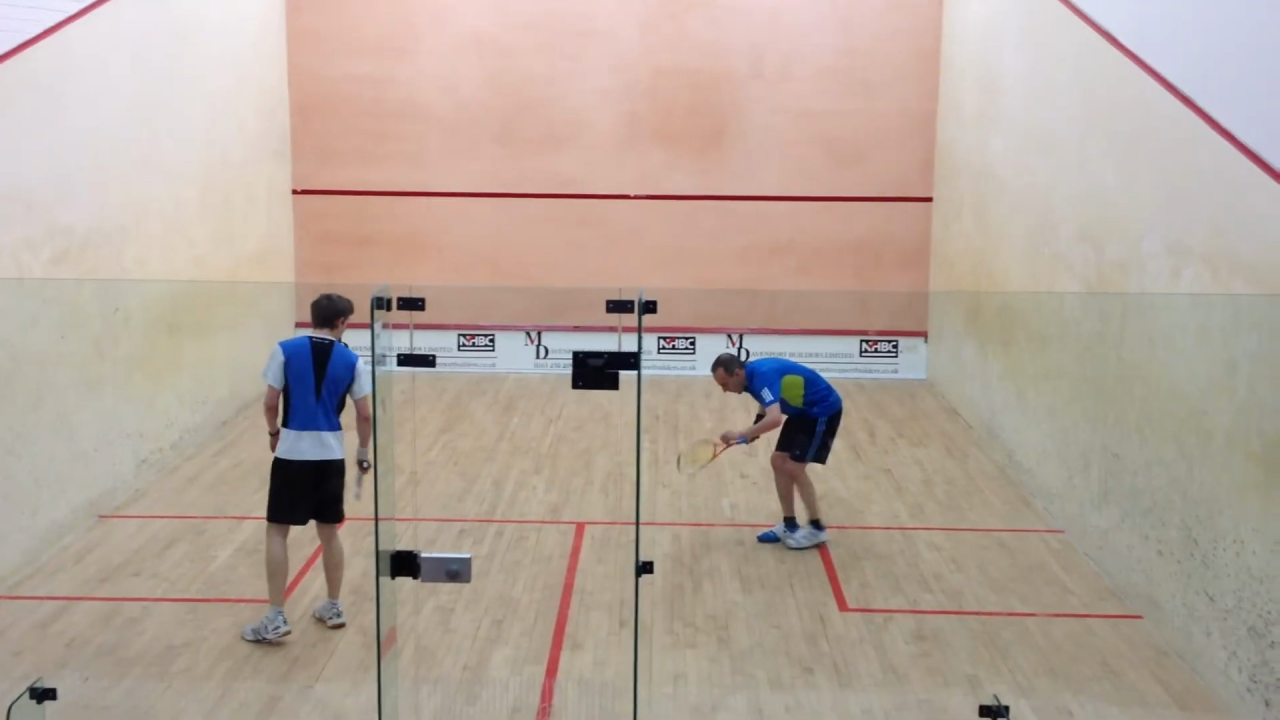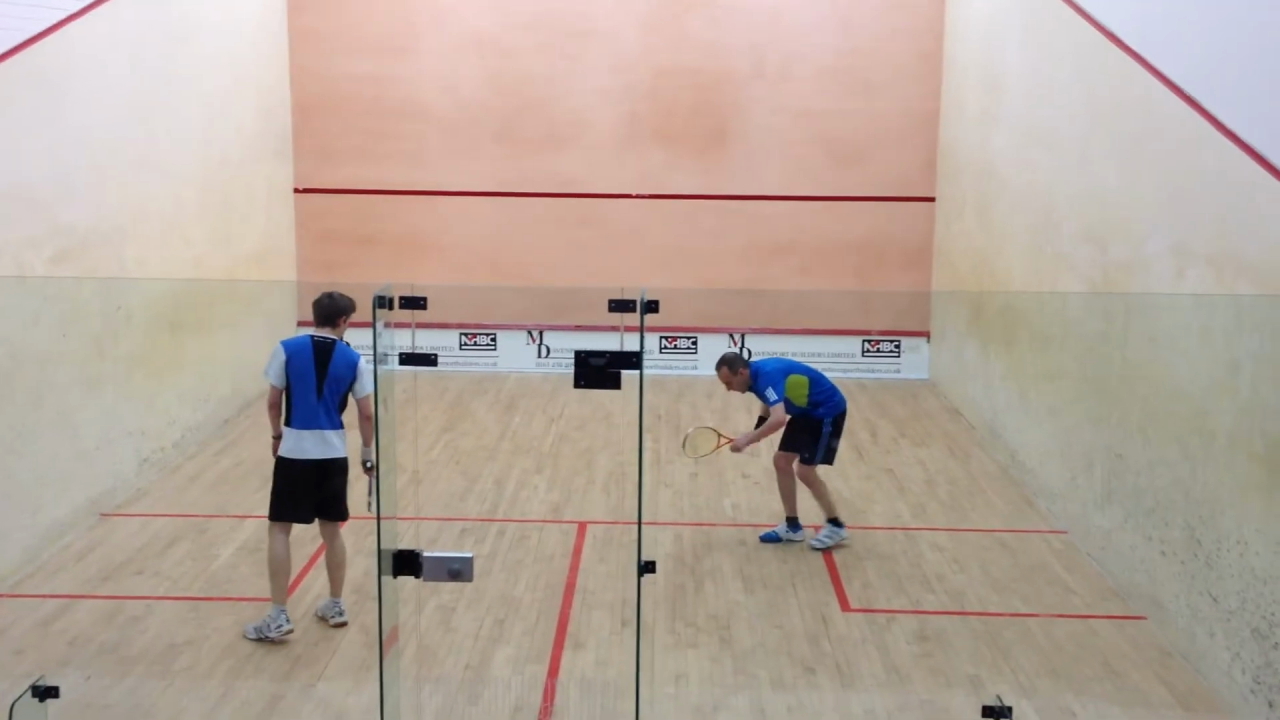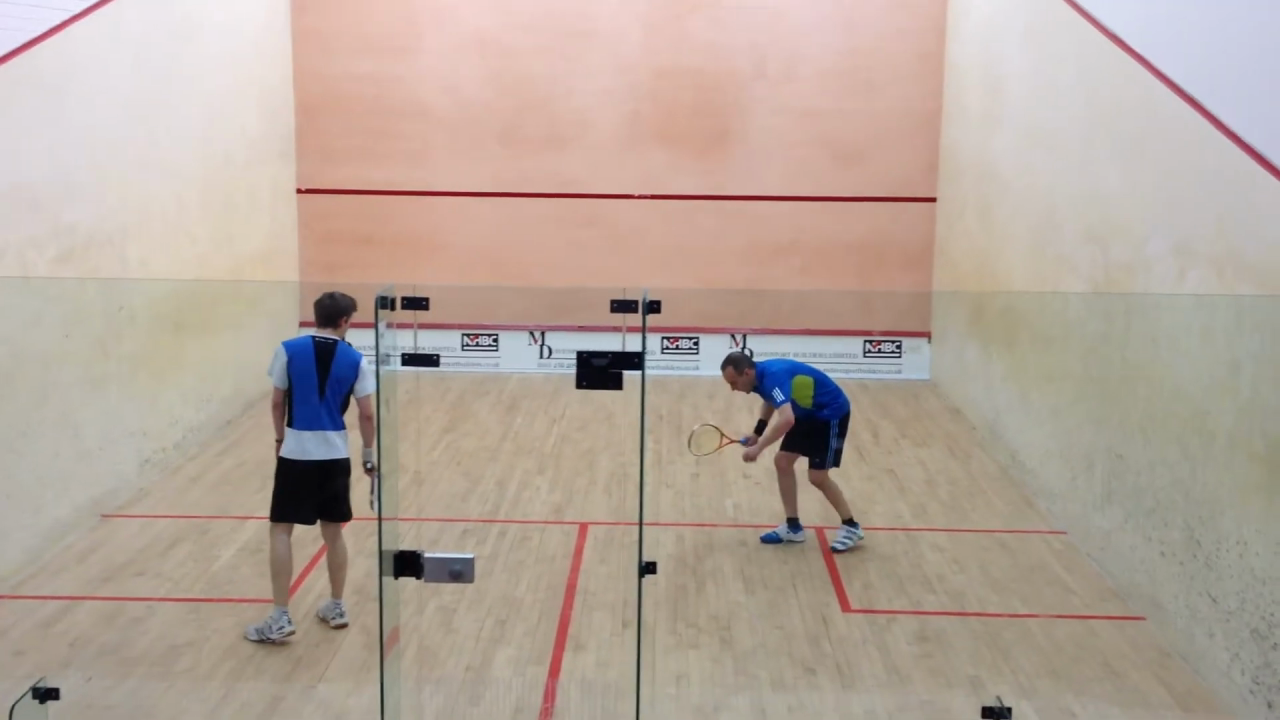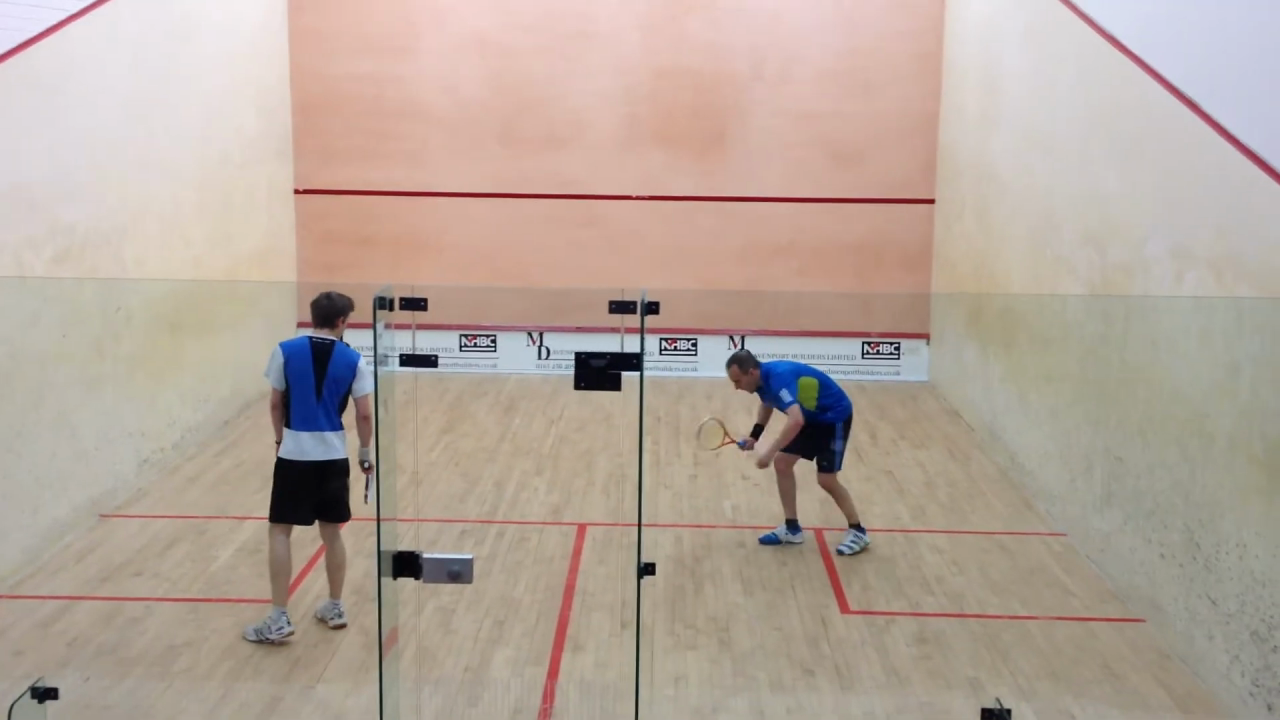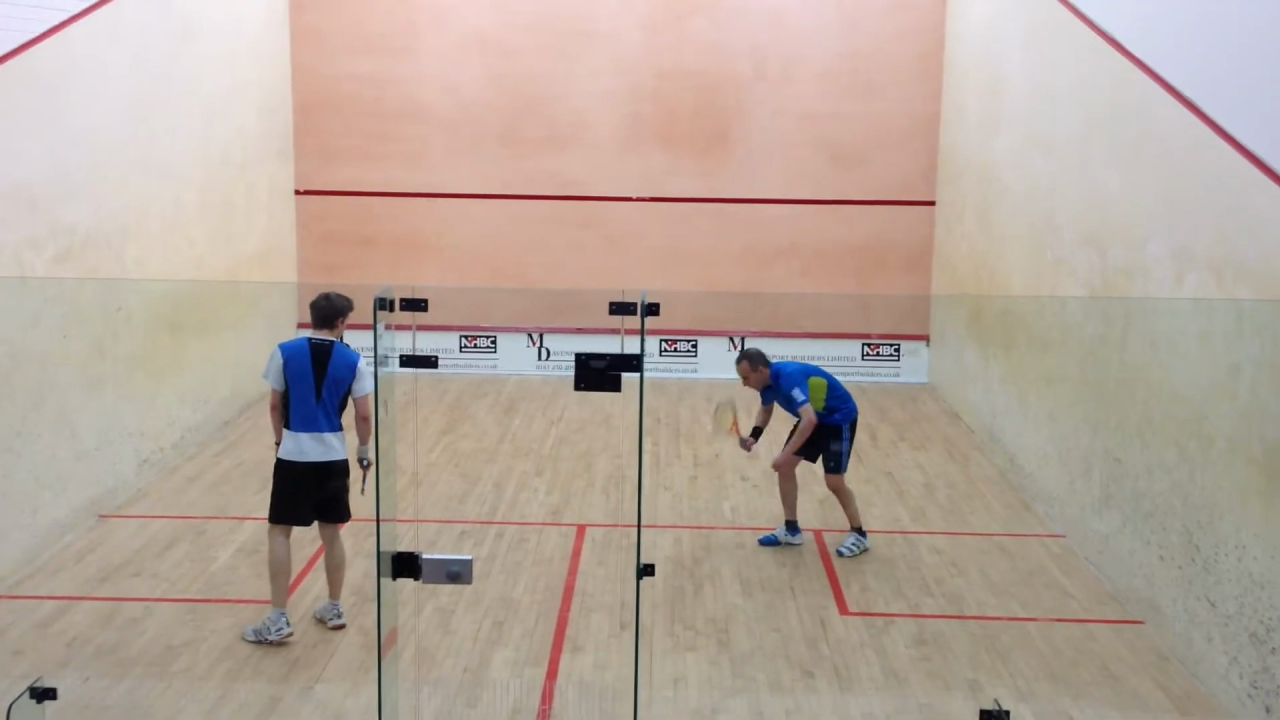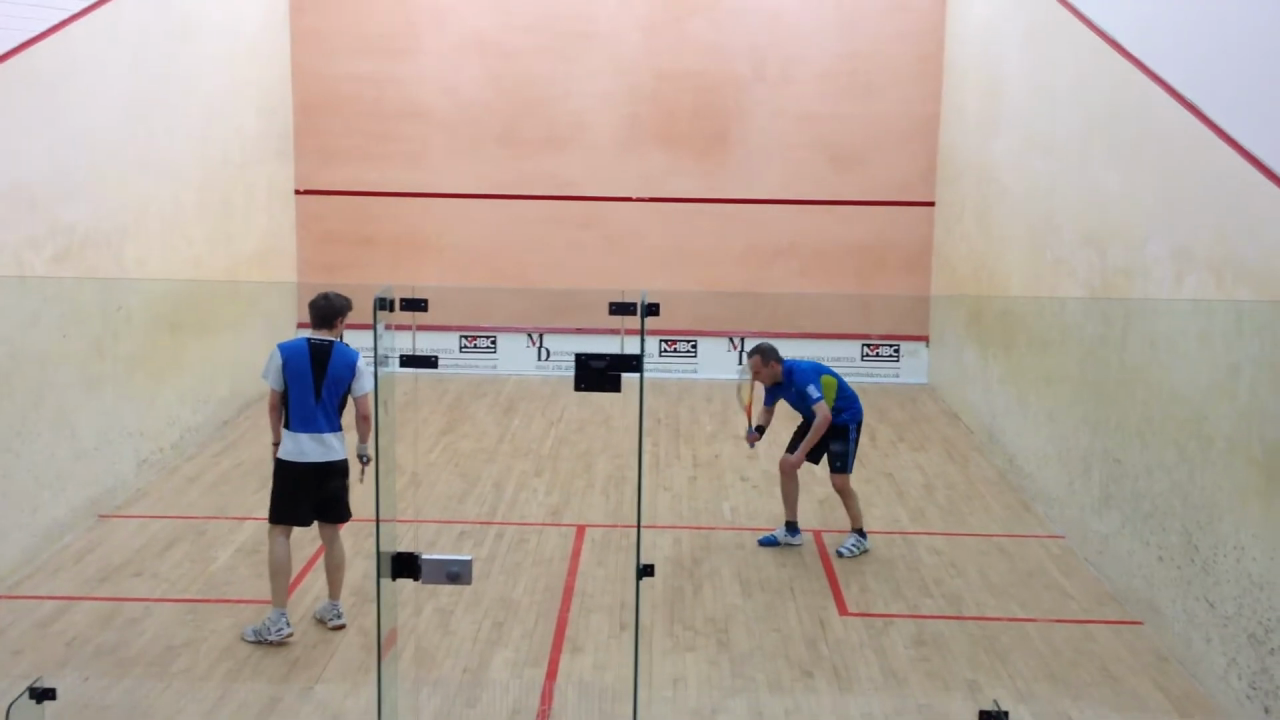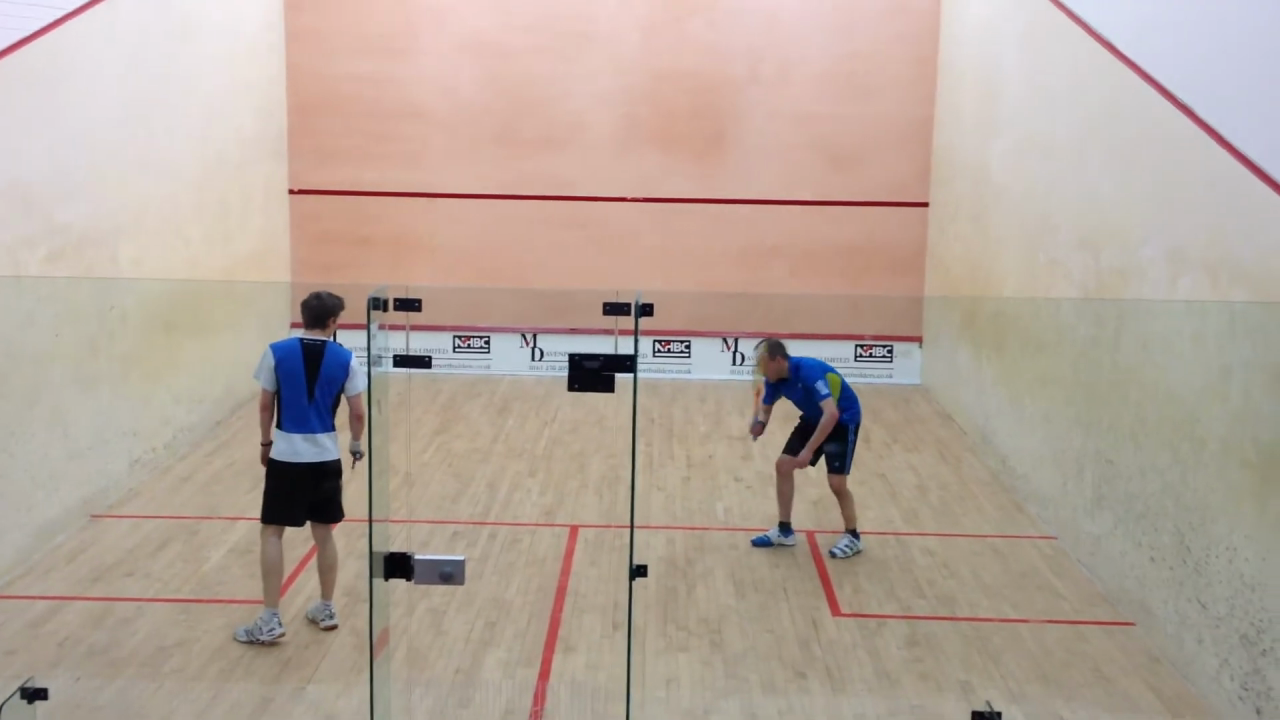
dt=0.1s
person 1, frame 1
left shoulder: (285, 350)
right shoulder: (351, 360)
left elbow: (270, 403)
right elbow: (364, 415)
left wrist: (273, 431)
right wrist: (364, 452)
left hip: (291, 454)
right hip: (330, 455)
left knee: (277, 532)
right knee: (329, 532)
left ankle: (276, 617)
right ankle: (333, 606)
person 1, frame 2
left shoulder: (287, 349)
right shoulder: (353, 359)
left elbow: (273, 401)
right elbow: (367, 414)
left wrist: (277, 435)
right wrist: (368, 453)
left hip: (294, 453)
right hip: (333, 454)
left knee: (279, 531)
right knee: (332, 531)
left ankle: (278, 615)
right ankle: (335, 605)
person 1, frame 3
left shoulder: (289, 350)
right shoulder: (355, 359)
left elbow: (277, 403)
right elbow: (366, 414)
left wrist: (280, 439)
right wrist: (368, 454)
left hip: (296, 453)
right hip: (335, 454)
left knee: (281, 531)
right knee: (333, 532)
left ankle: (280, 617)
right ankle: (336, 607)
person 1, frame 4
left shoulder: (285, 350)
right shoulder: (352, 359)
left elbow: (276, 404)
right elbow: (364, 414)
right wrist: (365, 453)
left hip: (294, 454)
right hip: (333, 455)
left knee: (280, 532)
right knee: (332, 532)
left ankle: (279, 618)
right ankle: (335, 607)
person 1, frame 5
left shoulder: (285, 352)
right shoulder: (352, 359)
left elbow: (276, 405)
right elbow: (364, 415)
right wrist: (363, 451)
left hip: (294, 455)
right hip: (333, 456)
left knee: (279, 533)
right knee: (331, 533)
left ankle: (278, 619)
right ankle: (334, 608)
person 1, frame 6
left shoulder: (284, 352)
right shoulder: (351, 358)
left elbow: (275, 405)
right elbow: (364, 414)
left wrist: (277, 442)
right wrist: (363, 448)
left hip: (293, 455)
right hip: (332, 456)
left knee: (279, 533)
right knee: (331, 533)
left ankle: (279, 619)
right ankle: (334, 608)
person 1, frame 7
left shoulder: (276, 352)
right shoulder: (345, 358)
left elbow: (265, 404)
right elbow: (358, 413)
left wrist: (265, 442)
right wrist: (356, 445)
left hip: (286, 455)
right hip: (326, 456)
left knee: (272, 533)
right knee: (324, 533)
left ankle: (270, 619)
right ankle: (326, 609)
person 2, frame 1
left shoulder: (763, 375)
right shoulder: (752, 373)
left elbow: (774, 419)
right elbow: (766, 402)
left wrist: (742, 435)
right wrist: (754, 431)
left hip: (823, 410)
right hip: (803, 411)
left knee: (795, 469)
right knee: (779, 462)
left ankle: (815, 527)
right ankle: (790, 525)
person 2, frame 2
left shoulder: (767, 375)
right shoulder: (756, 374)
left elbow: (778, 419)
right elbow: (769, 402)
left wrist: (747, 439)
right wrist: (756, 431)
left hip: (827, 410)
right hip: (807, 411)
left knee: (805, 471)
right knee: (781, 461)
left ankle: (835, 526)
right ankle: (792, 526)
person 2, frame 3
left shoulder: (773, 376)
right shoulder: (760, 377)
left elbow: (786, 420)
right elbow: (770, 403)
left wrist: (758, 447)
right wrist: (757, 433)
left hip: (832, 412)
right hip: (808, 414)
left knee: (817, 477)
right knee: (782, 462)
left ankle: (851, 527)
right ankle: (793, 527)
person 2, frame 4
left shoulder: (779, 377)
right shoulder: (763, 379)
left elbow: (796, 421)
right elbow: (767, 406)
left wrist: (769, 452)
right wrist: (754, 436)
left hip: (834, 415)
right hip: (812, 416)
left knee: (826, 480)
right knee: (782, 463)
left ankle: (857, 531)
right ankle: (792, 528)
person 2, frame 5
left shoulder: (789, 377)
right shoulder: (766, 382)
left elbow: (809, 419)
right elbow: (765, 409)
left wrist: (786, 454)
right wrist: (753, 436)
left hip: (839, 418)
right hip: (812, 418)
left knee: (834, 482)
right knee: (783, 467)
left ankle: (859, 535)
right ankle: (791, 529)
person 2, frame 6
left shoulder: (802, 374)
right shoulder: (774, 381)
left elbow: (824, 417)
right elbow: (767, 411)
left wrist: (801, 452)
right wrist: (758, 433)
left hip: (845, 419)
right hip: (815, 418)
left knee: (839, 482)
right knee: (786, 466)
left ankle: (859, 536)
right ankle: (791, 530)
person 2, frame 7
left shoulder: (809, 371)
right shoulder: (774, 379)
left elbow: (832, 413)
right elbow: (764, 408)
left wrist: (808, 450)
right wrist: (759, 424)
left hip: (843, 420)
right hip: (814, 418)
left knee: (836, 483)
right knee: (783, 466)
left ankle: (852, 537)
right ankle: (784, 530)
